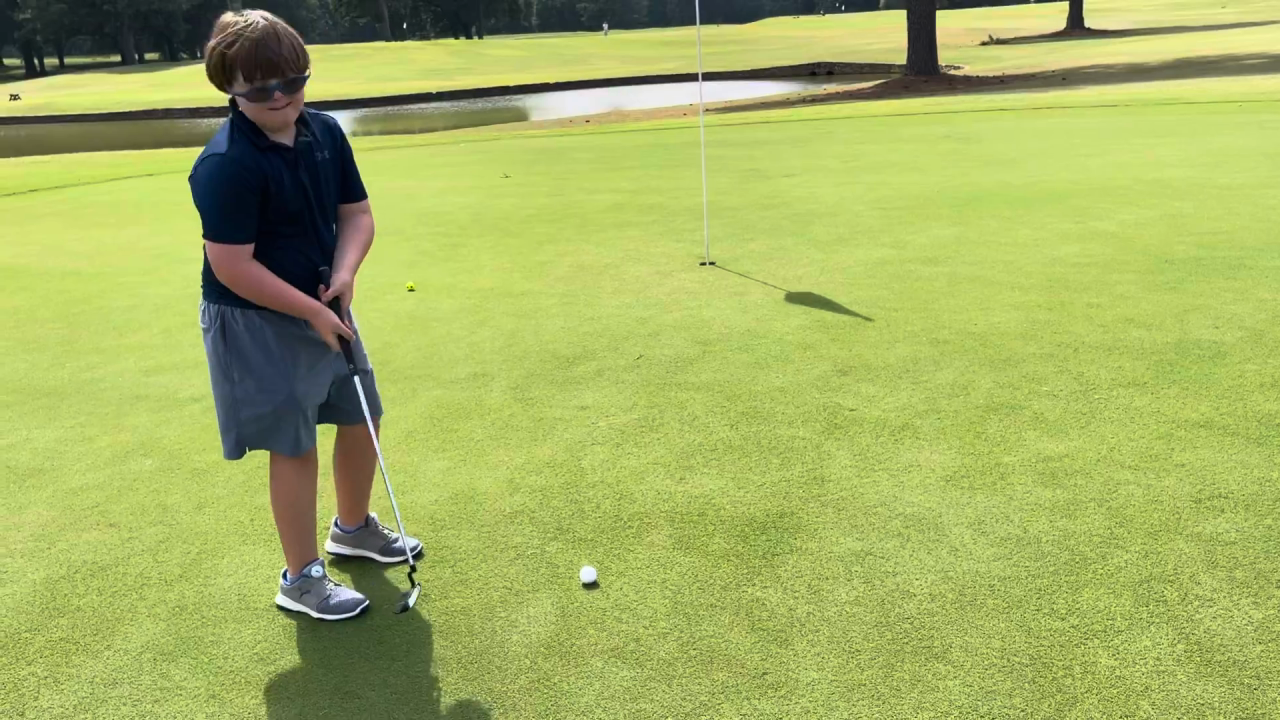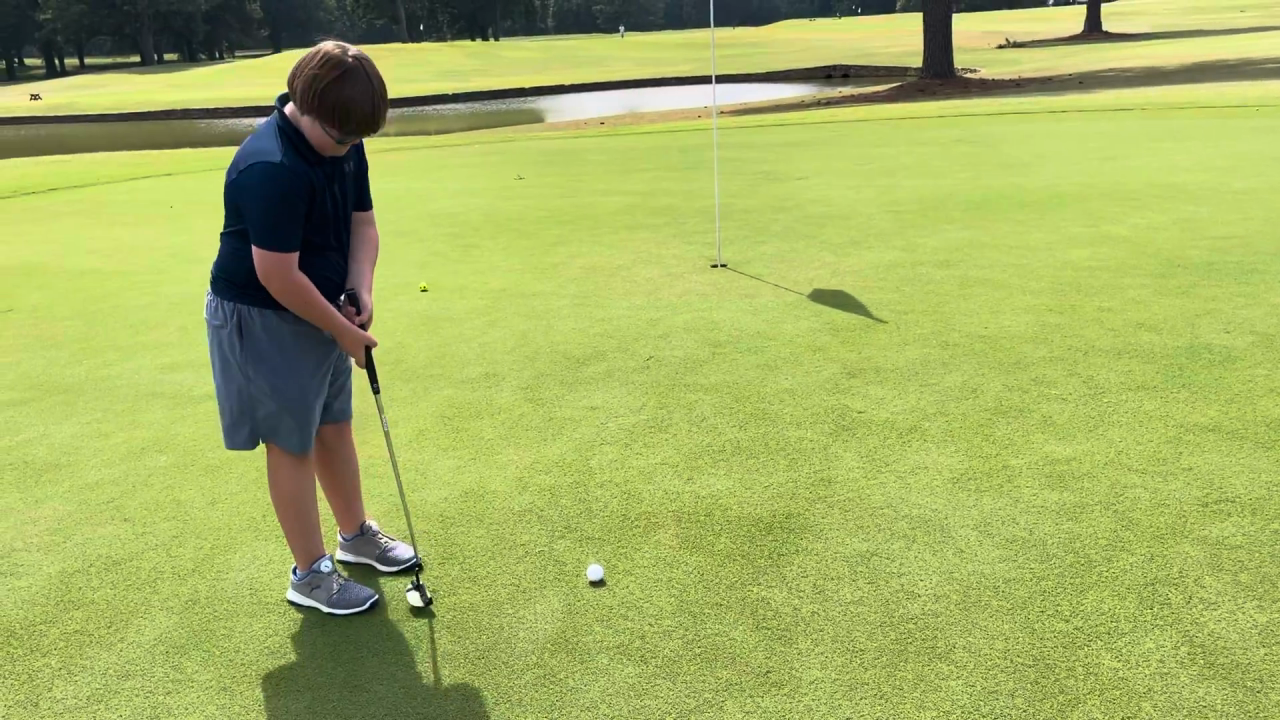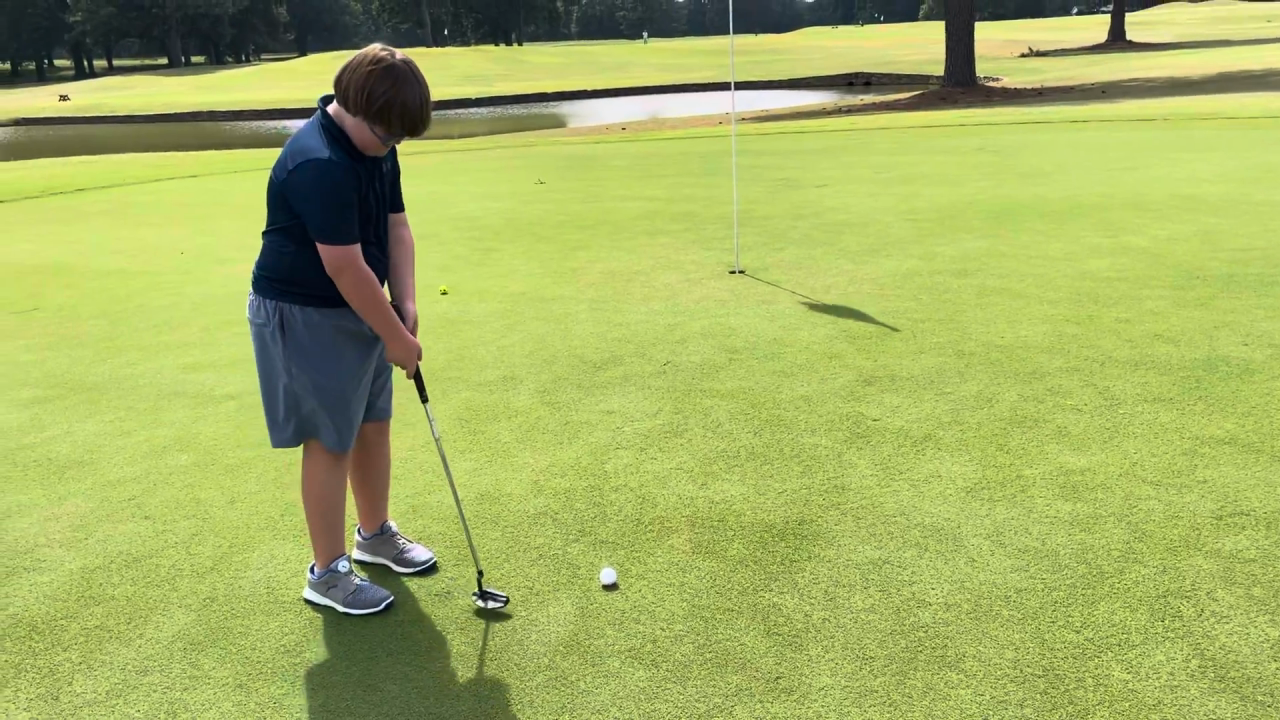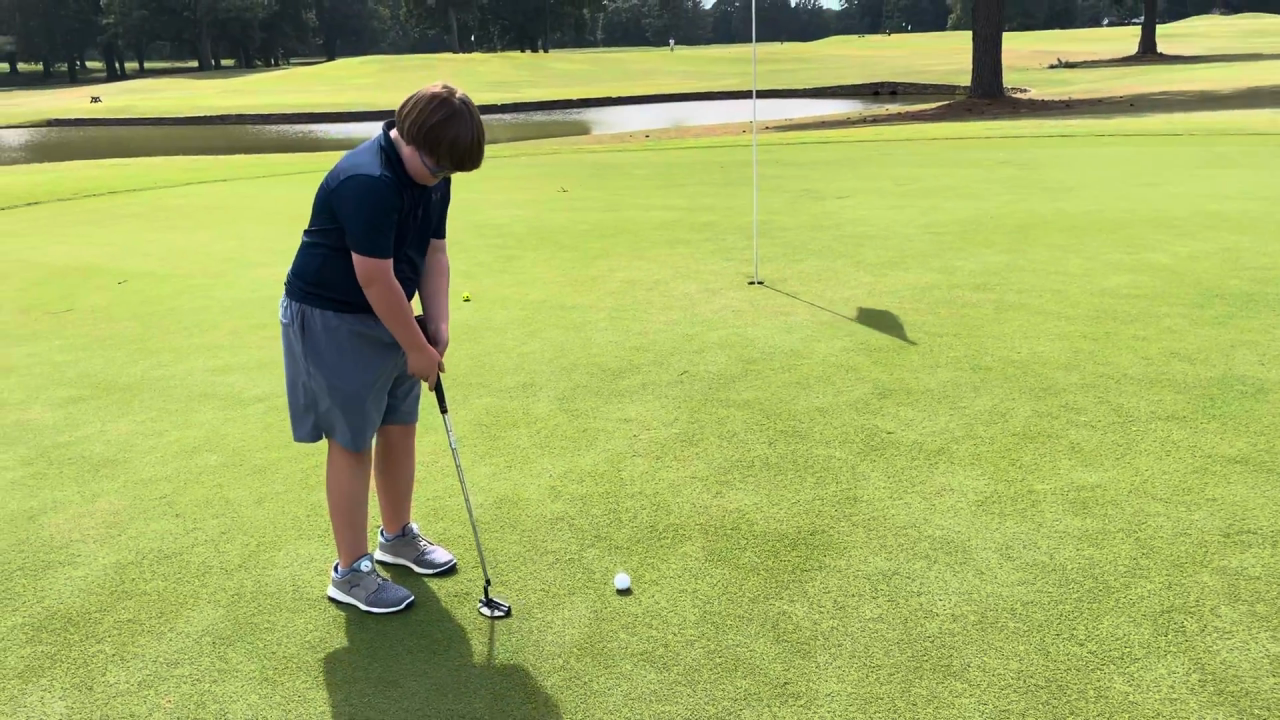
dt=0.4s
person 1, frame 1
left shoulder: (324, 132)
right shoulder: (225, 166)
left elbow: (356, 214)
right elbow: (232, 268)
left wrist: (344, 275)
right wrist: (311, 309)
left hip: (323, 310)
right hip: (255, 323)
left knee: (359, 419)
right knee: (293, 447)
left ankle: (354, 526)
right ankle: (300, 578)
person 1, frame 2
left shoulder: (343, 146)
right shoulder: (270, 170)
left elbow: (361, 222)
right elbow: (278, 275)
left wrist: (361, 292)
right wrist: (341, 328)
left hip: (322, 311)
right hip: (261, 319)
left knee: (335, 427)
right knee: (292, 442)
left ankle: (356, 534)
right ankle: (309, 573)
person 1, frame 3
left shoulder: (376, 147)
right shoulder: (318, 166)
left elbow: (395, 226)
right elbow: (346, 267)
left wrist: (406, 302)
right wrist: (396, 335)
left hip: (357, 309)
right hip: (302, 316)
left knee: (373, 425)
right knee: (331, 440)
left ankle: (375, 533)
right ankle: (327, 572)
person 1, frame 4
left shoulder: (431, 176)
right shoulder: (366, 183)
left elbow: (433, 252)
right elbow: (376, 279)
left wrist: (438, 325)
right wrist: (416, 349)
left hip: (386, 317)
right hip: (330, 320)
left knee: (400, 427)
right knee: (353, 441)
left ankle: (398, 534)
right ankle: (350, 571)
